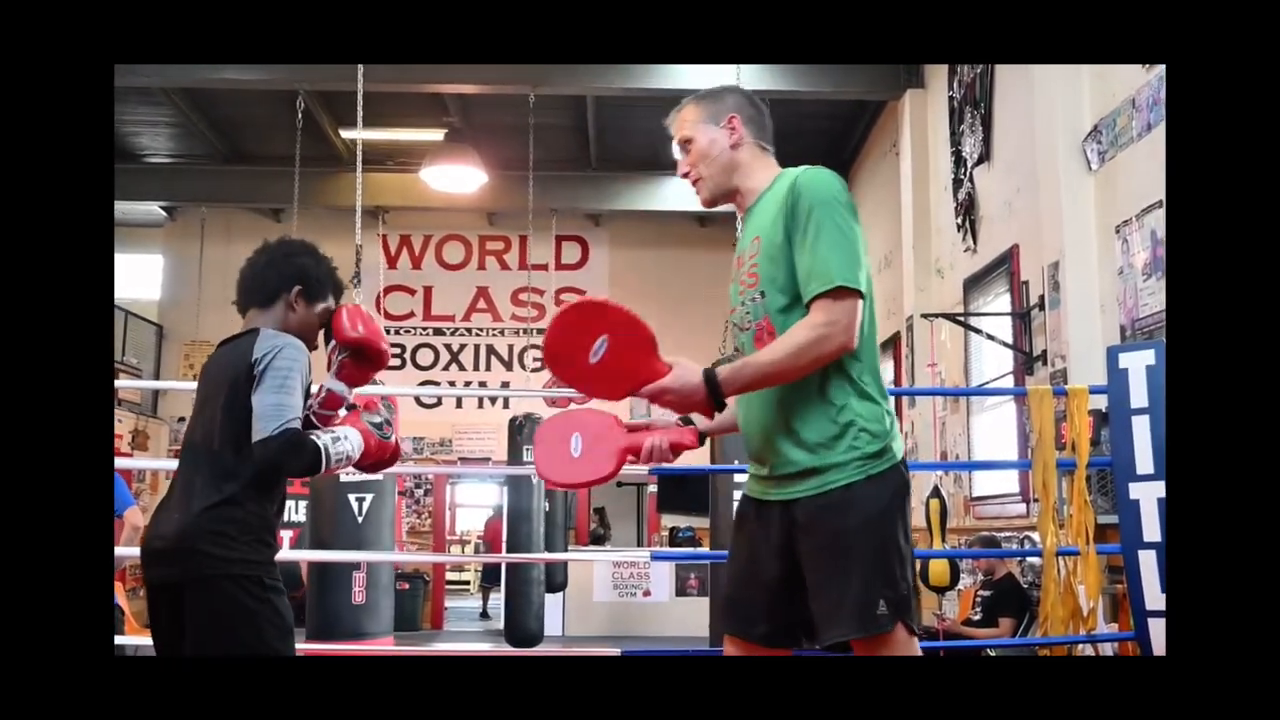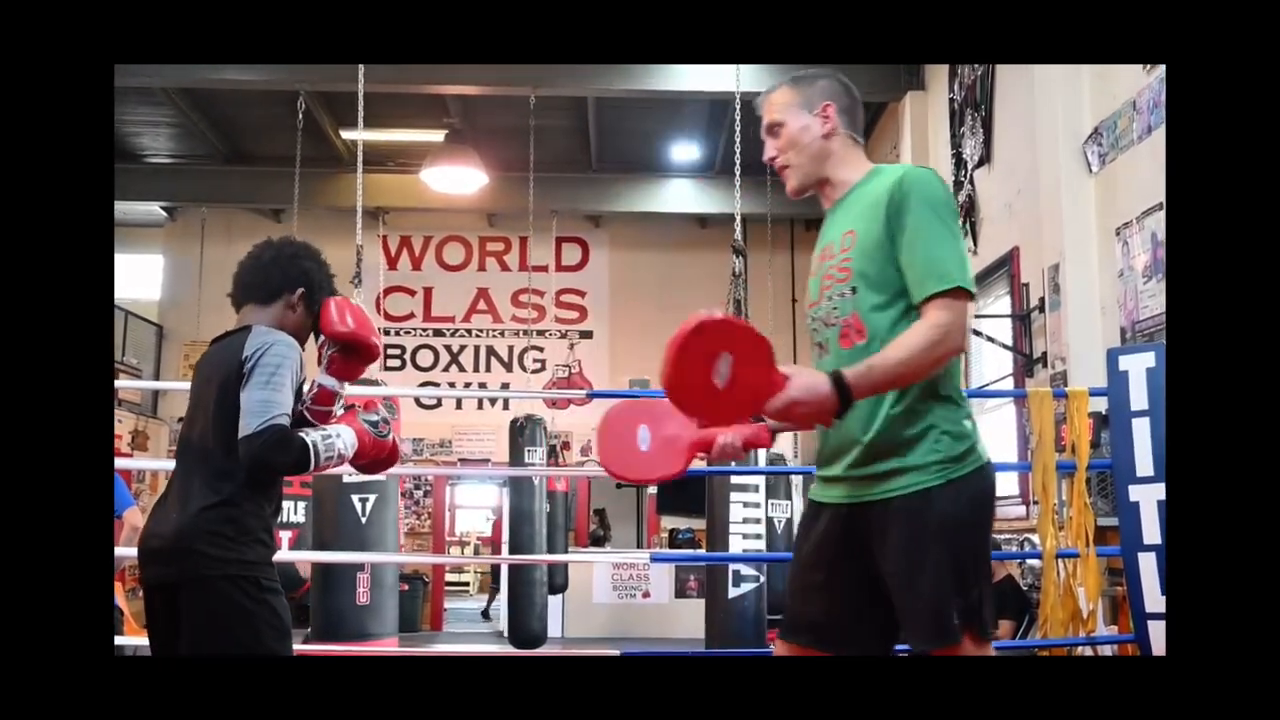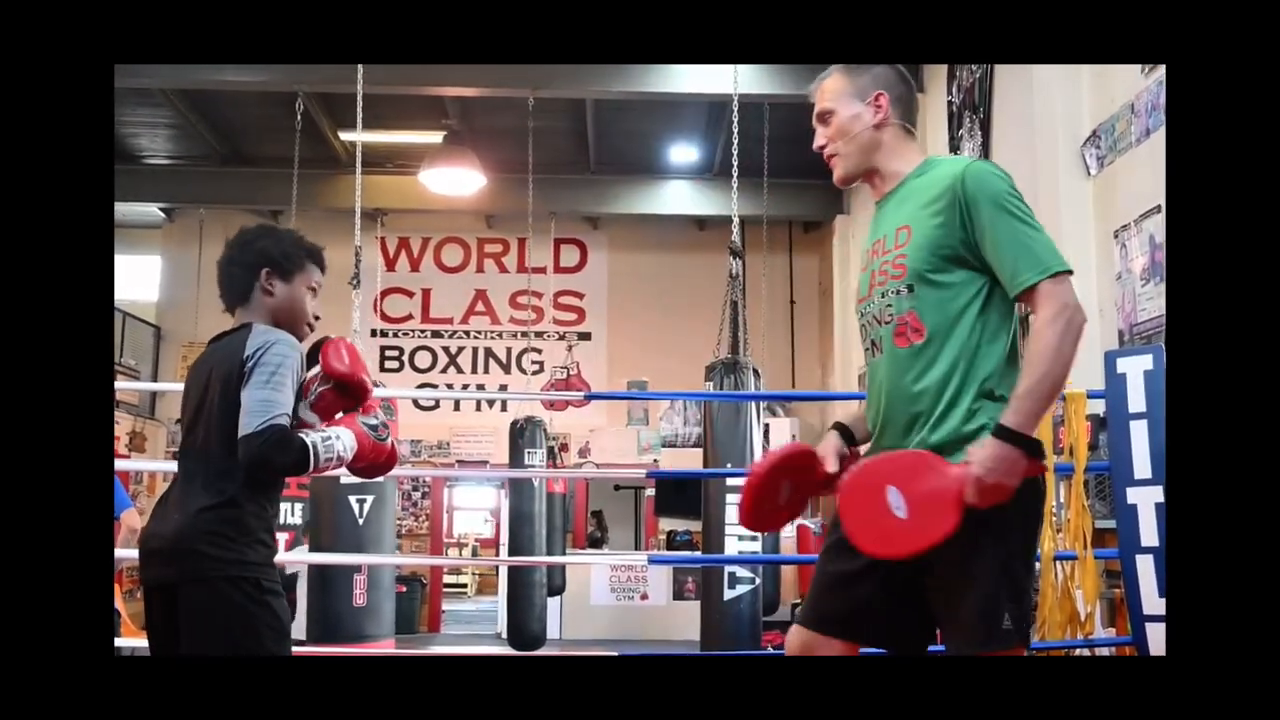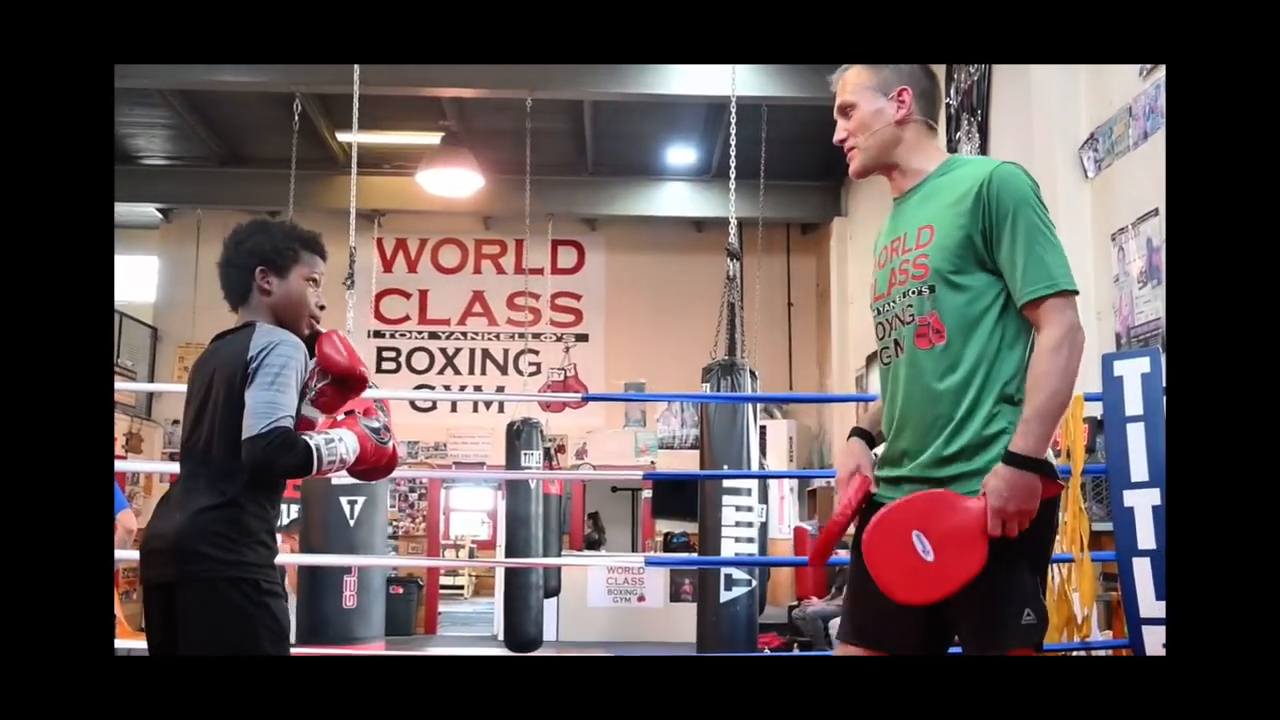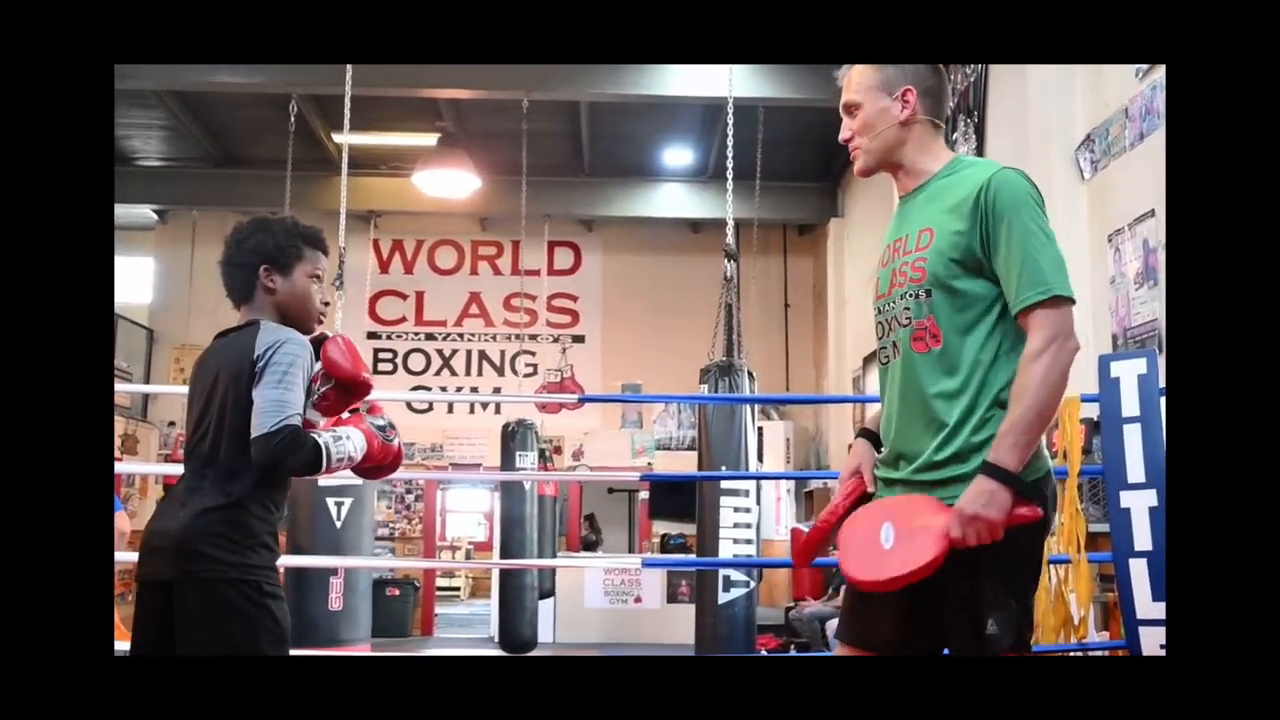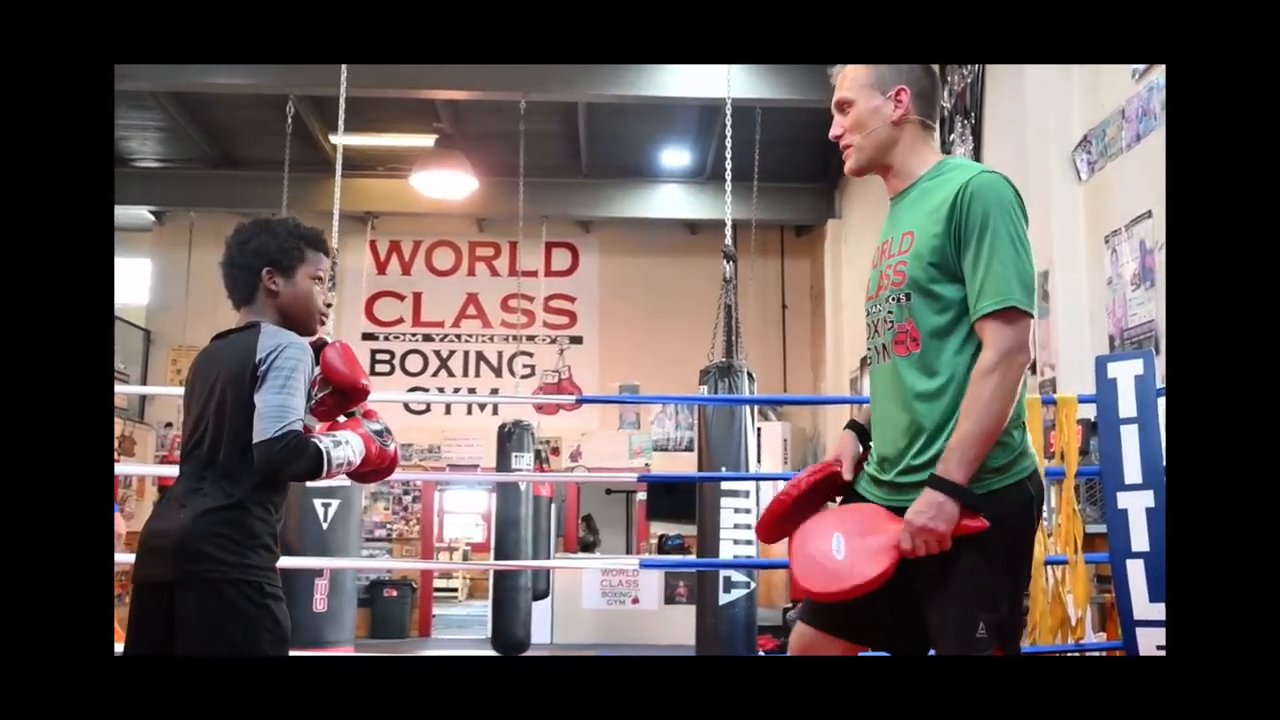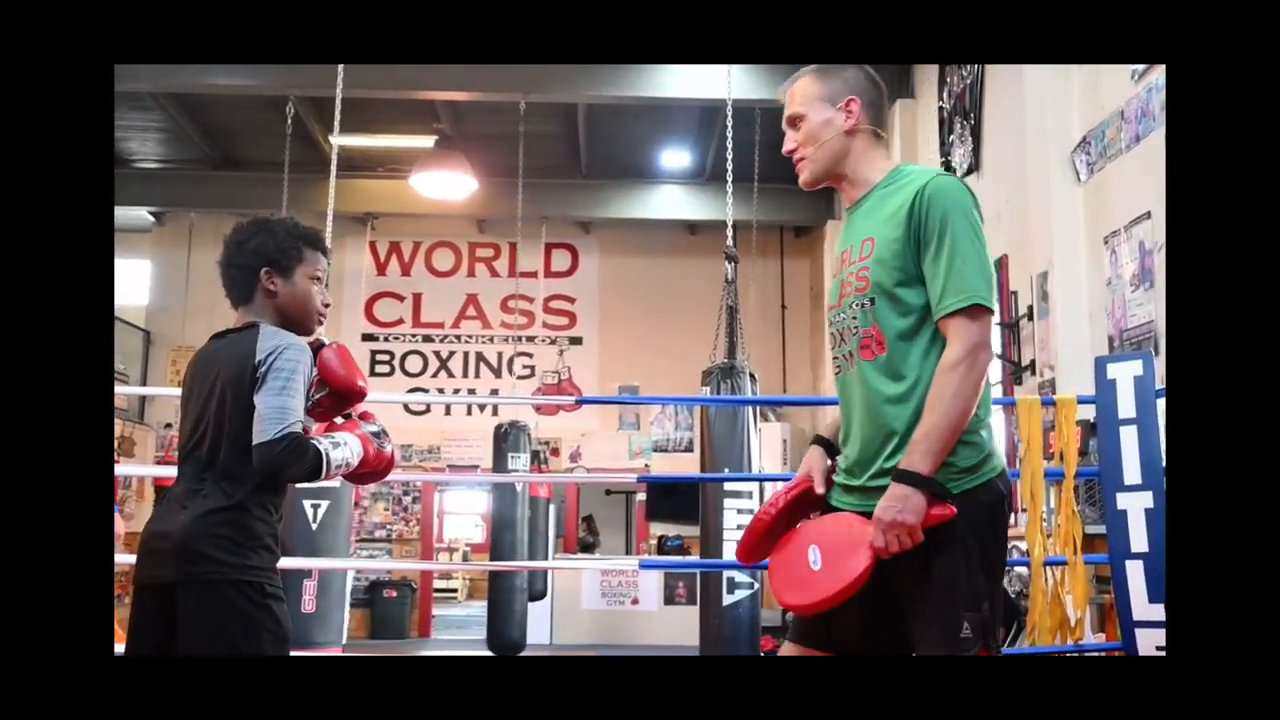
dt=0.3s
person 1, frame 1
left shoulder: (808, 189)
right shoulder: (753, 229)
left elbow: (835, 328)
left wrist: (713, 384)
right wrist: (692, 425)
left hip: (847, 474)
right hip: (772, 485)
left knee: (882, 642)
right knee: (746, 645)
person 1, frame 2
left shoulder: (907, 189)
right shoulder: (834, 229)
left elbow: (947, 325)
left wrist: (836, 388)
right wrist: (760, 418)
left hip: (928, 481)
right hip: (841, 489)
left knee: (951, 646)
right knee: (799, 648)
person 1, frame 3
left shoulder: (967, 182)
right shoulder: (881, 223)
left elbow: (1060, 310)
left wrist: (1010, 436)
right wrist: (845, 434)
left hip: (978, 486)
left knee: (992, 649)
right knee: (811, 645)
person 1, frame 4
left shoulder: (992, 185)
right shoulder: (893, 225)
left elbow: (1061, 329)
left wrist: (1021, 460)
right wrist: (864, 436)
left hip: (987, 491)
right hip: (895, 494)
left knee: (1002, 649)
right knee: (862, 647)
person 1, frame 5
left shoulder: (992, 188)
right shoulder: (903, 220)
left elbow: (1054, 336)
left wrist: (999, 472)
right wrist: (870, 436)
left hip: (981, 495)
right hip: (895, 493)
right knee: (859, 647)
person 1, frame 6
left shoulder: (975, 191)
right shoulder: (898, 217)
left elbow: (1005, 350)
left wrist: (947, 485)
right wrist: (860, 429)
left hip: (973, 494)
right hip: (882, 492)
right knee: (813, 644)
person 1, frame 7
left shoulder: (931, 195)
right shoulder: (854, 227)
left elbow: (970, 346)
left wrist: (913, 478)
right wrist: (826, 444)
left hip: (943, 496)
right hip: (854, 499)
right knee: (803, 649)
person 2, frame 1
left shoulder: (224, 357)
right shoulder: (283, 348)
right elbow: (280, 452)
left wrist: (342, 382)
right wrist: (358, 437)
left hip: (170, 545)
right hip: (226, 554)
person 2, frame 2
left shoulder: (217, 355)
right shoulder: (274, 346)
right elbow: (267, 449)
left wrist: (334, 376)
right wrist: (351, 436)
left hip: (167, 545)
right hip: (224, 554)
person 2, frame 3
left shoulder: (211, 357)
right shoulder: (275, 344)
right elbow: (266, 448)
left wrist: (316, 408)
right wrist: (349, 438)
left hip: (167, 545)
right hip: (225, 554)
person 2, frame 4
left shoulder: (212, 355)
right shoulder: (278, 345)
right elbow: (268, 451)
left wrist: (314, 406)
right wrist: (350, 441)
left hip: (168, 543)
right hip: (225, 553)
person 2, frame 5
left shoulder: (215, 353)
right shoulder: (284, 343)
right elbow: (276, 449)
left wrist: (316, 409)
right wrist: (358, 439)
left hip: (168, 543)
right hip: (227, 553)
person 2, frame 6
left shoulder: (210, 355)
right shoulder: (284, 346)
right elbow: (276, 453)
left wrist: (311, 411)
right wrist: (354, 443)
left hip: (164, 543)
right hip: (227, 554)
person 2, frame 7
left shoulder: (206, 355)
right shoulder: (284, 348)
right elbow: (276, 454)
left wrist: (306, 412)
right wrist: (353, 445)
left hip: (165, 545)
right hip: (228, 555)
